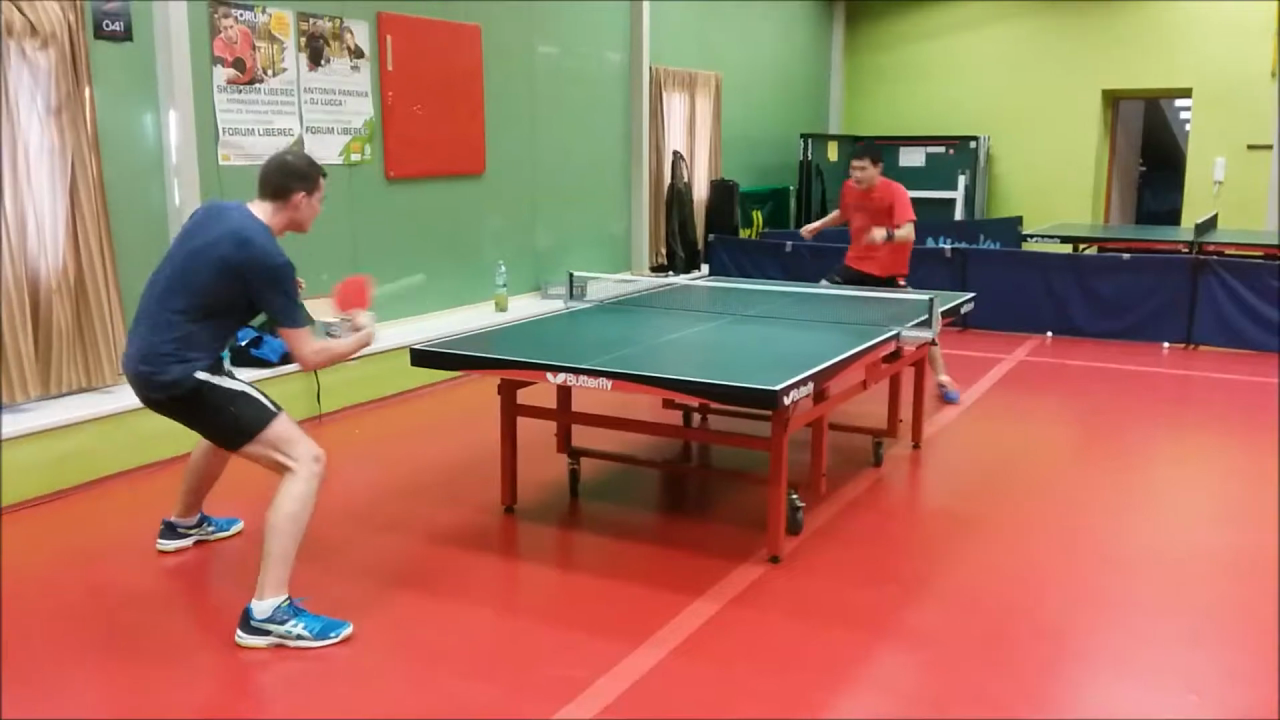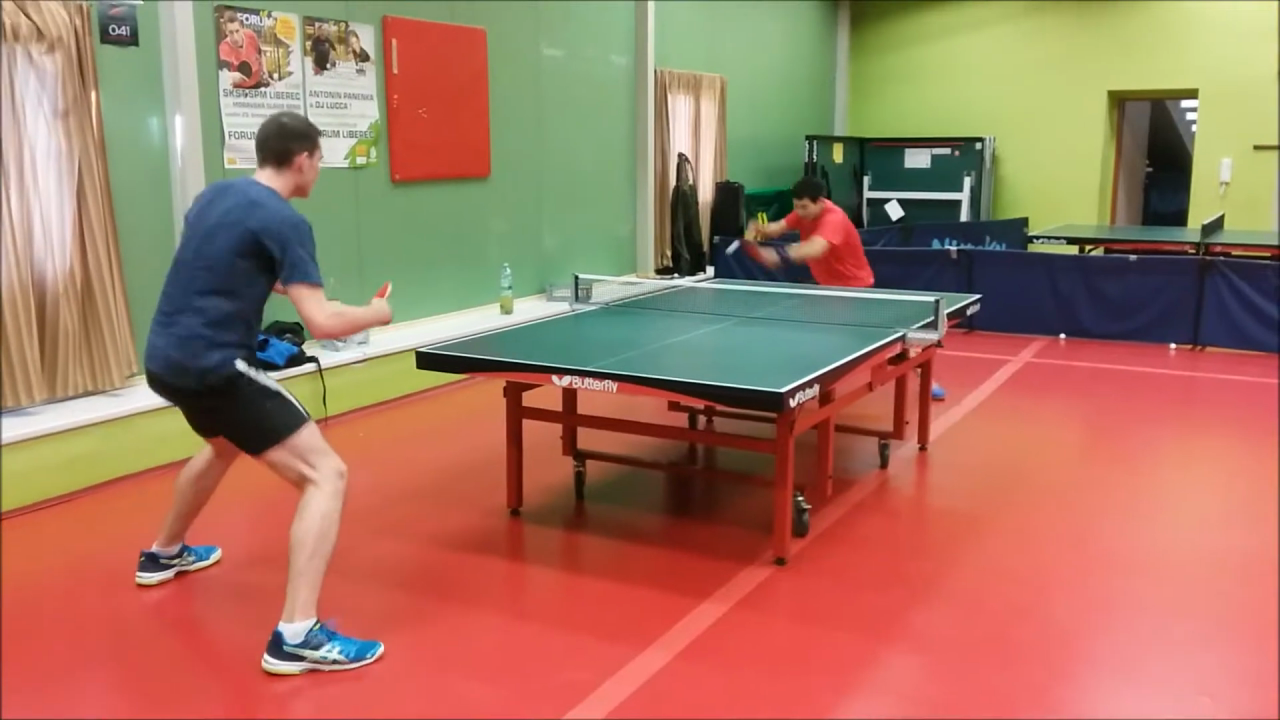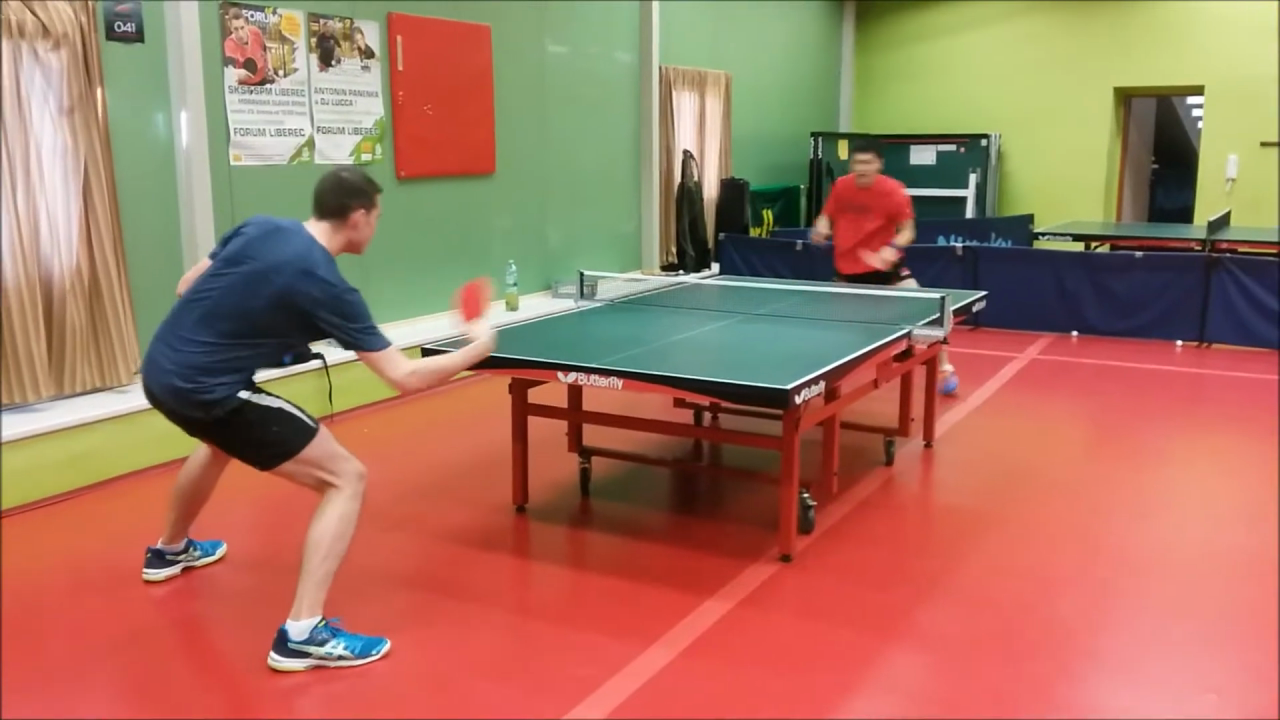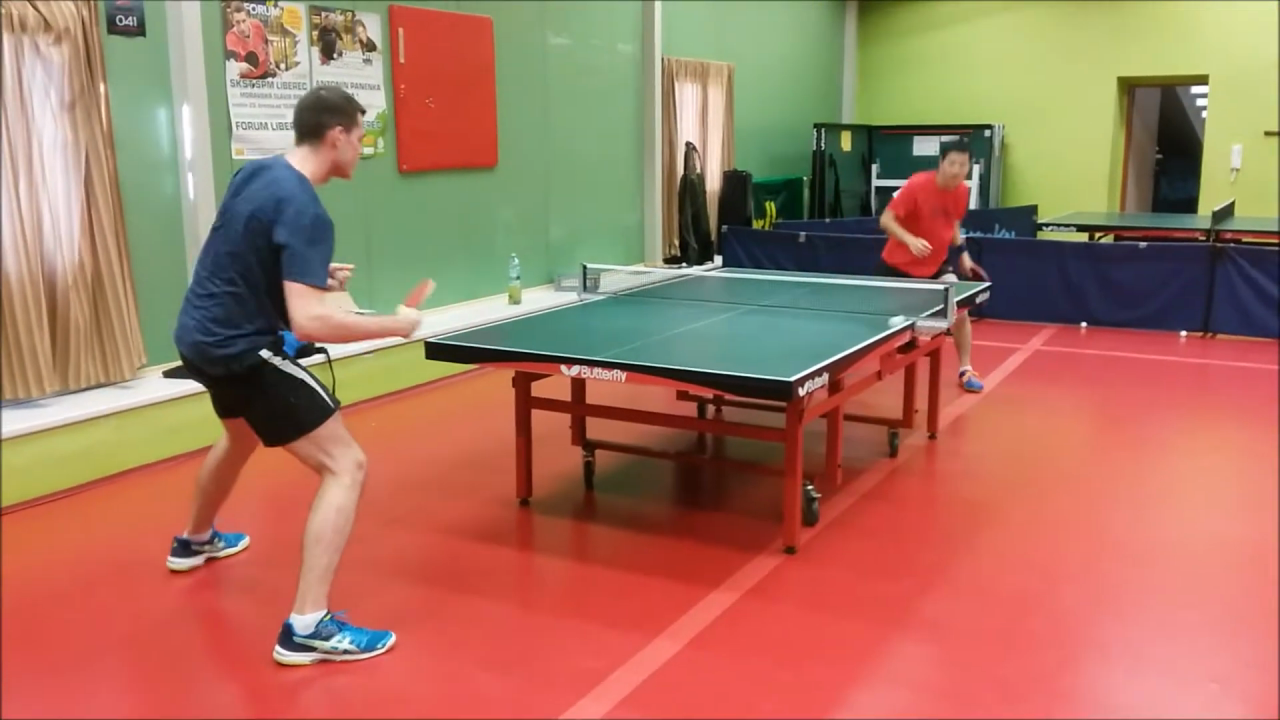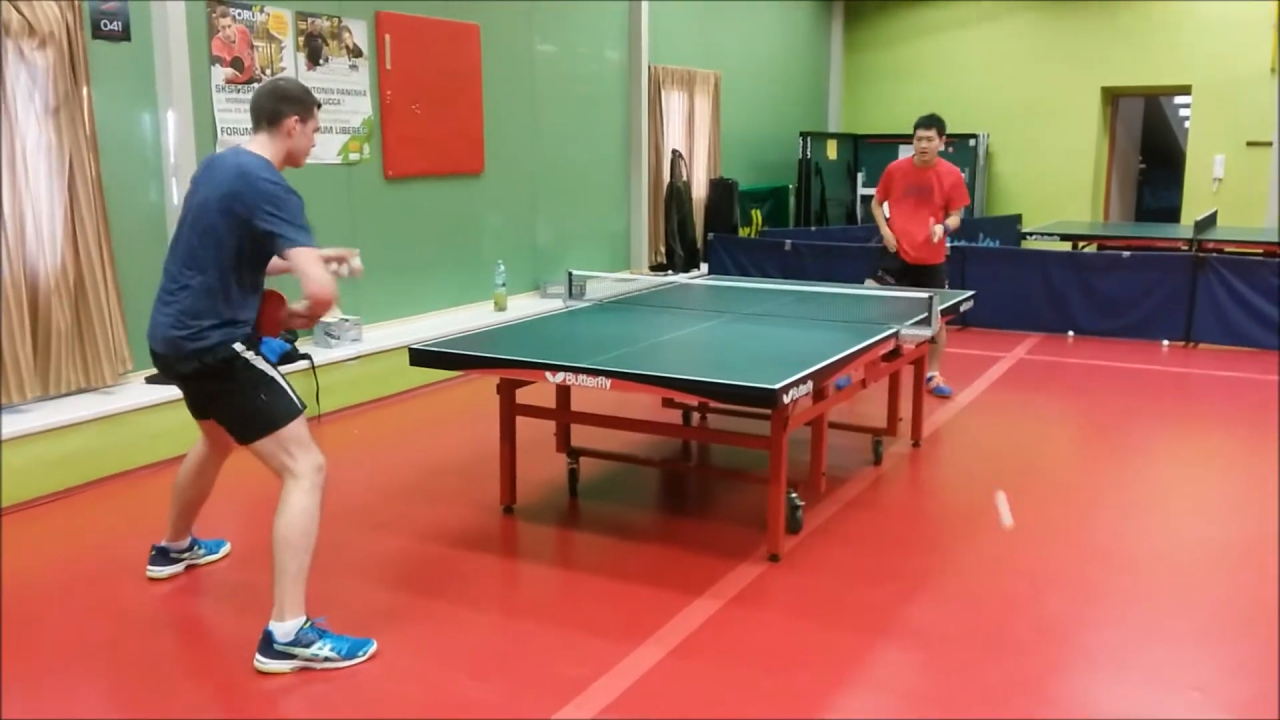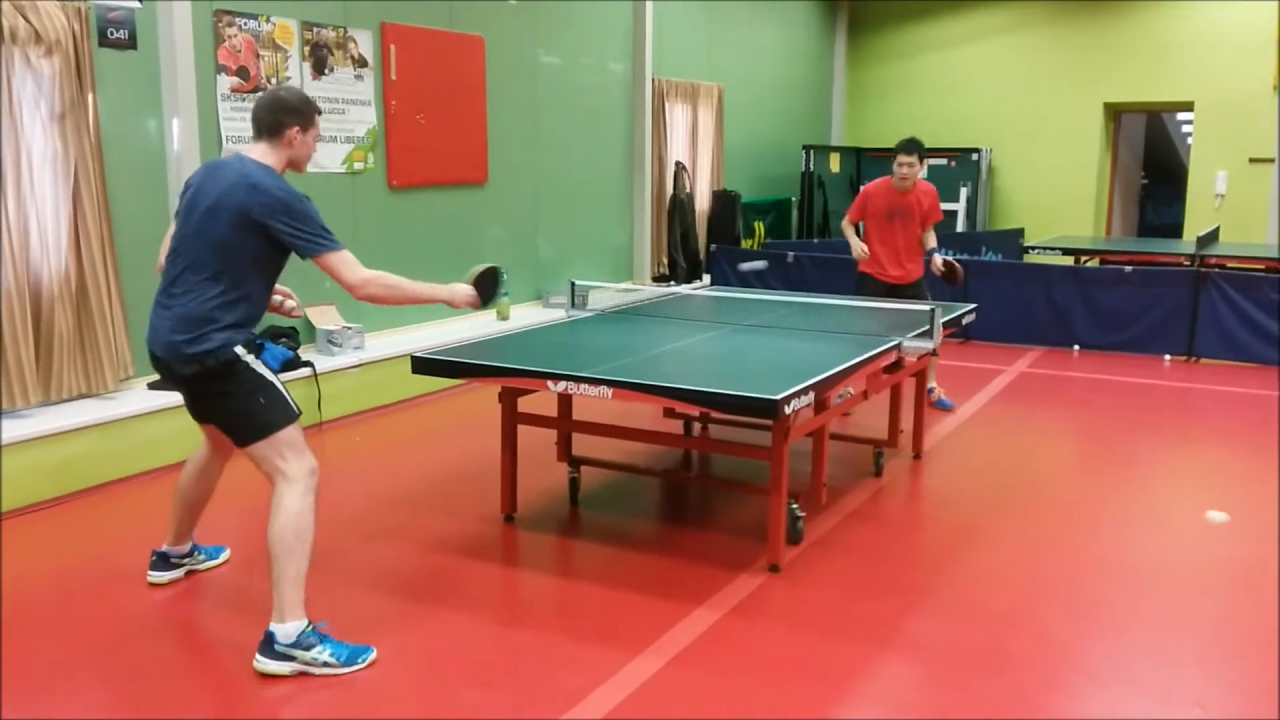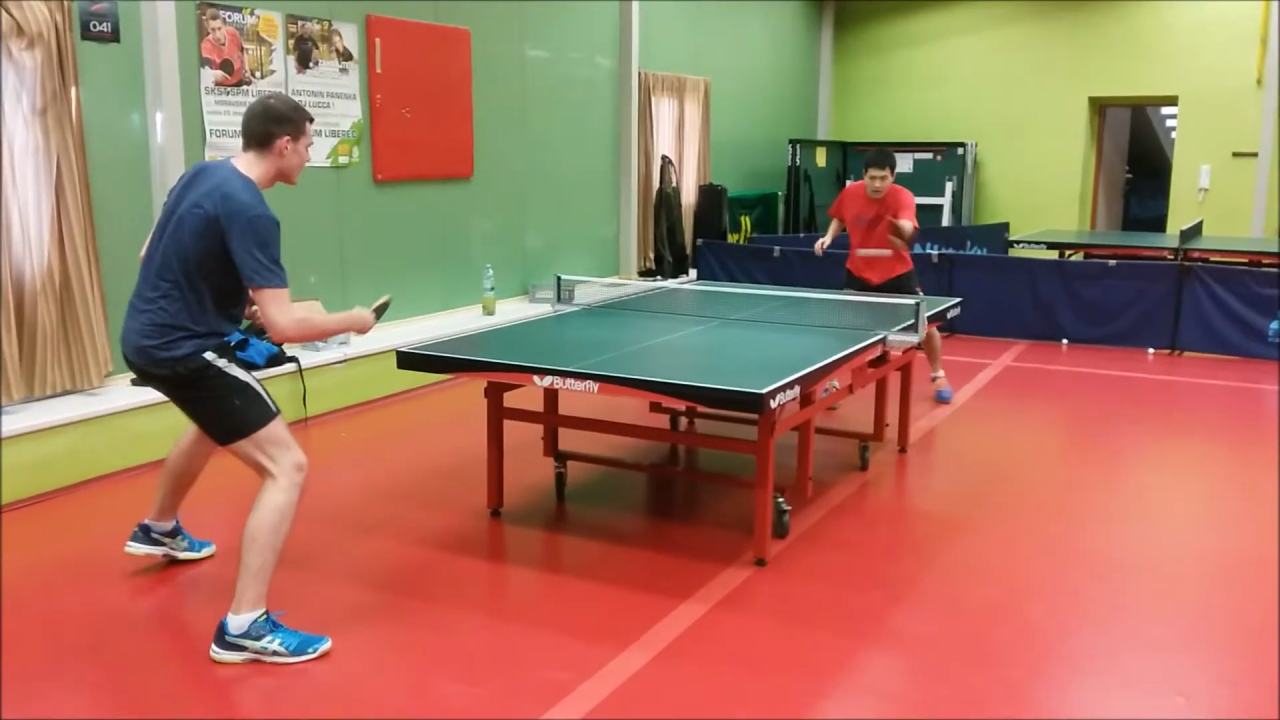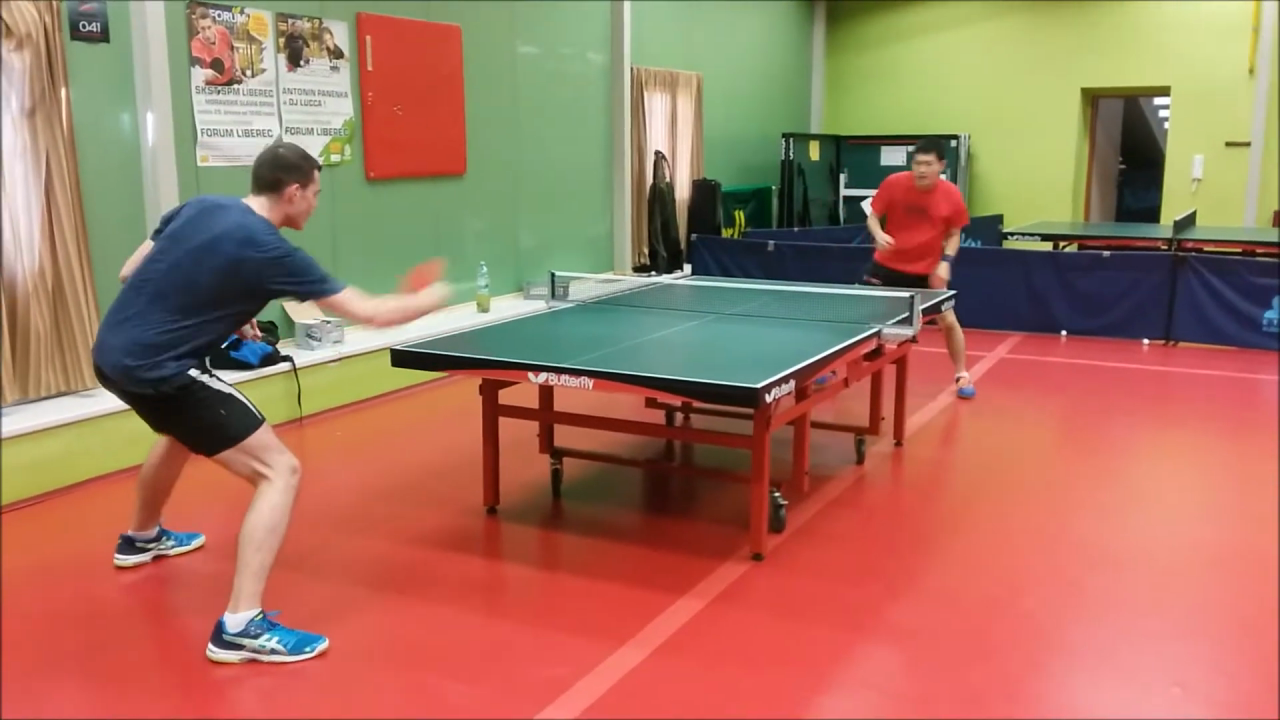
dt=0.4s
person 1, frame 1
left shoulder: (214, 213)
right shoulder: (267, 259)
right elbow: (308, 354)
right wrist: (361, 337)
left hip: (149, 360)
right hip: (178, 374)
left knee: (236, 426)
right knee: (304, 460)
left ankle: (183, 522)
right ankle: (268, 612)
person 1, frame 2
left shoulder: (215, 194)
right shoulder: (284, 222)
right elbow: (322, 321)
right wrist: (377, 313)
left hip: (163, 359)
right hip: (213, 366)
left knee: (224, 445)
right knee: (325, 476)
left ankle: (163, 553)
right ankle: (296, 636)
person 1, frame 3
left shoulder: (257, 228)
right shoulder: (324, 287)
left elbow: (187, 288)
right elbow: (404, 378)
right wrist: (476, 348)
left hip: (163, 370)
right hip: (207, 390)
left knee: (221, 443)
right knee: (346, 479)
left ankle: (169, 550)
right ankle: (301, 634)
person 1, frame 4
left shoulder: (254, 171)
right shoulder: (304, 212)
right elbow: (309, 322)
left wrist: (309, 274)
right wrist: (397, 324)
left hip: (198, 336)
right hip: (240, 350)
left knee: (242, 438)
right knee: (345, 465)
left ankle: (195, 540)
right ankle: (306, 627)
person 1, frame 5
left shoulder: (219, 164)
right shoulder: (270, 189)
right elbow: (322, 292)
left wrist: (314, 255)
right wrist: (306, 313)
left hip: (173, 334)
right hip: (215, 343)
left knee: (217, 439)
right knee: (305, 468)
left ankle: (173, 547)
right ankle: (287, 633)
person 1, frame 6
left shoulder: (208, 173)
right shoulder: (276, 197)
left elbow: (169, 260)
right elbow: (360, 281)
right wrist: (449, 293)
left hip: (169, 338)
right hip: (211, 349)
left knee: (219, 442)
right knee: (296, 472)
left ankle: (173, 552)
right ankle: (287, 635)
person 1, frame 7
left shoulder: (202, 173)
right shoulder: (249, 212)
left elbow: (154, 252)
right elbow: (283, 326)
right wrist: (353, 319)
left hip: (146, 337)
right hip: (182, 351)
left knee: (214, 426)
right knee: (286, 466)
left ankle: (157, 529)
right ankle: (242, 626)
person 1, frame 8
left shoulder: (197, 208)
right shoulder: (268, 252)
left elbow: (129, 275)
right elbow: (369, 312)
right wrist: (429, 299)
left hip: (113, 354)
right hip: (157, 371)
left knee: (178, 435)
right knee: (277, 473)
left ankle: (141, 537)
right ankle: (239, 627)
person 2, frame 1
left shoulder: (896, 192)
right shoulder: (849, 188)
left elbow: (909, 234)
left wrist: (887, 235)
right wrist: (818, 225)
left hip: (889, 270)
right hip: (855, 264)
left ankle: (942, 378)
person 2, frame 2
left shoulder: (834, 218)
right shoulder: (803, 213)
left elbow: (815, 248)
right elbow: (779, 227)
left wrist: (780, 256)
right wrist: (761, 229)
left hip: (855, 284)
right hip: (825, 283)
person 2, frame 3
left shoulder: (894, 190)
right shoulder: (841, 186)
left elbow: (908, 231)
right elbow: (827, 215)
left wrist: (893, 249)
right wrist: (821, 228)
left hip: (884, 264)
right hip: (847, 267)
left ankle: (945, 368)
person 2, frame 4
left shoulder: (963, 192)
right shoulder: (916, 185)
right elbow: (886, 220)
left wrist: (962, 252)
right wrist: (910, 240)
left hip: (935, 265)
right hip: (899, 264)
left knee: (961, 312)
left ankle: (965, 369)
person 2, frame 5
left shoulder: (952, 174)
right shoulder: (895, 169)
left elbow: (956, 216)
right elbow: (877, 203)
left wrist: (943, 227)
right wrist: (884, 229)
left hip: (931, 259)
right hip: (897, 254)
left ankle: (932, 374)
person 2, frame 6
left shoulder: (928, 193)
right shoulder: (872, 191)
left elbow: (927, 230)
right elbow: (847, 222)
left wrist: (933, 253)
right wrist: (854, 241)
left hip: (911, 276)
right hip: (873, 274)
left ankle: (932, 387)
right ankle: (847, 387)
person 2, frame 7
left shoulder: (902, 197)
right shoulder: (850, 193)
left elbow: (907, 227)
right elbow: (839, 219)
left wrist: (902, 232)
right wrist: (829, 237)
left hip: (897, 273)
right hip: (858, 273)
left knee: (926, 326)
left ankle: (937, 376)
person 2, frame 8
left shoulder: (951, 194)
right shoulder: (894, 183)
left elbow: (954, 235)
right elbow: (874, 216)
left wrist: (945, 263)
right wrist: (878, 234)
left hip: (927, 269)
right hip: (886, 263)
left knee: (949, 322)
left ankle: (962, 375)
